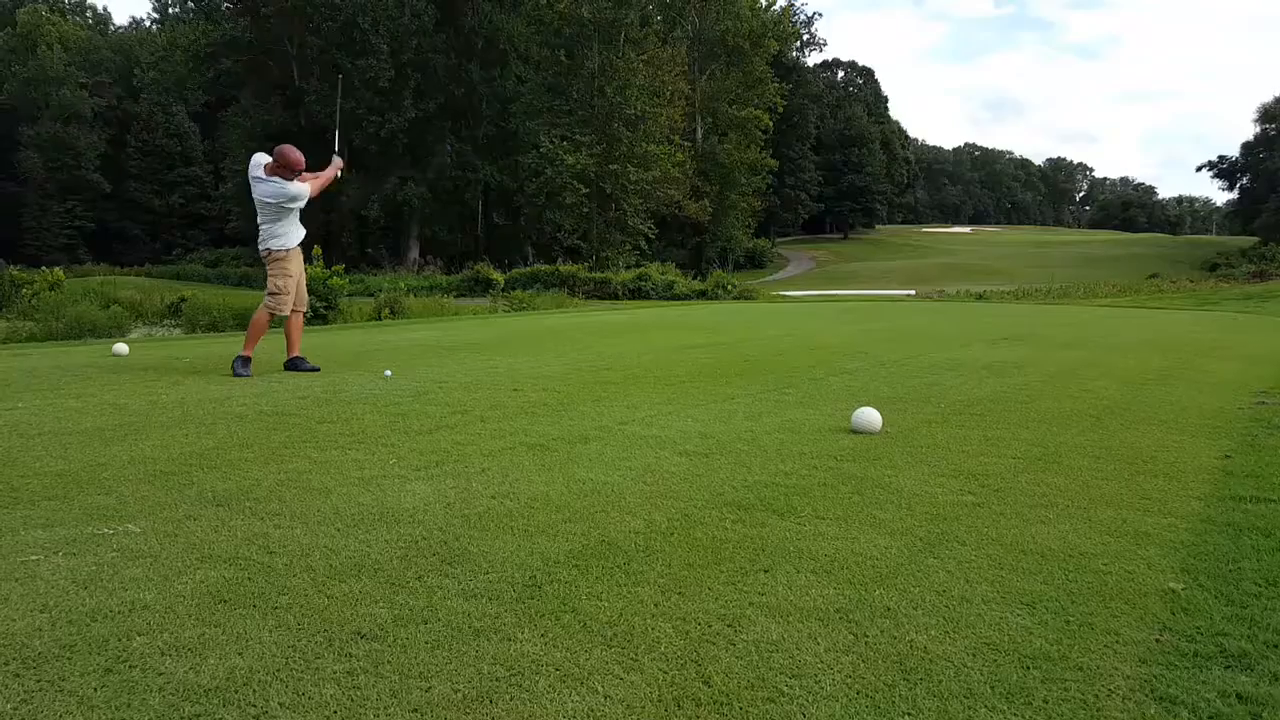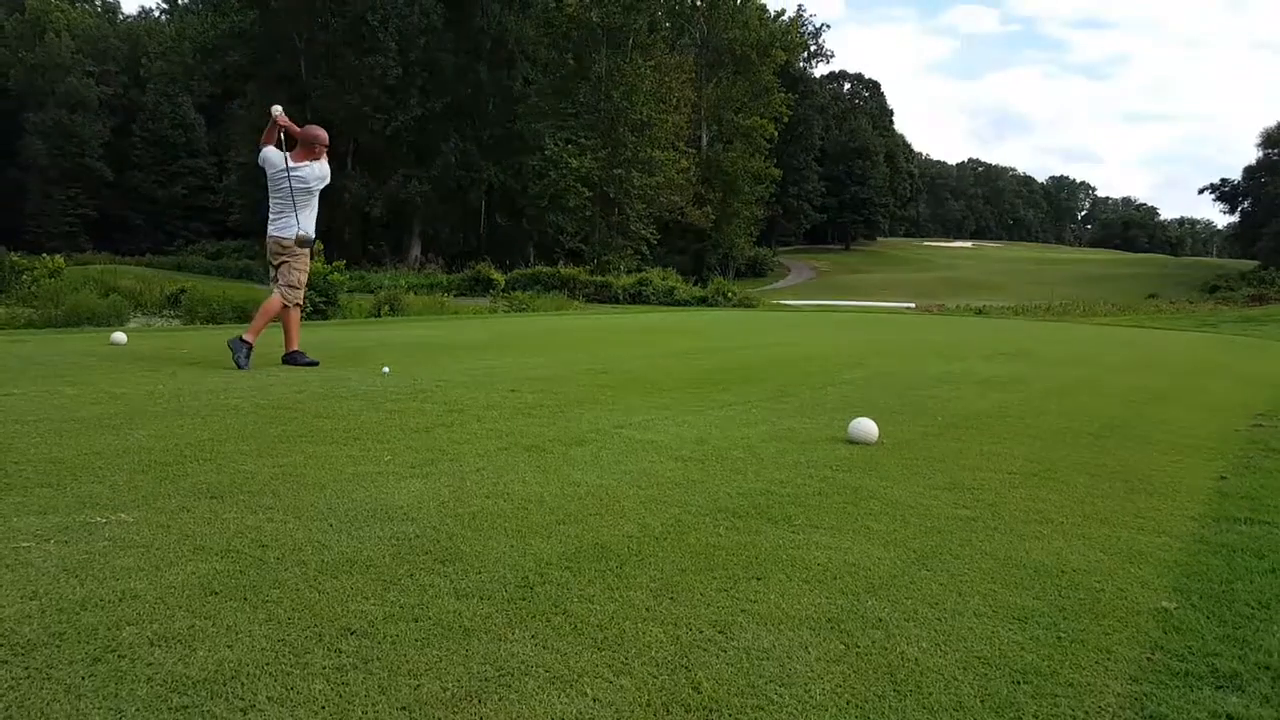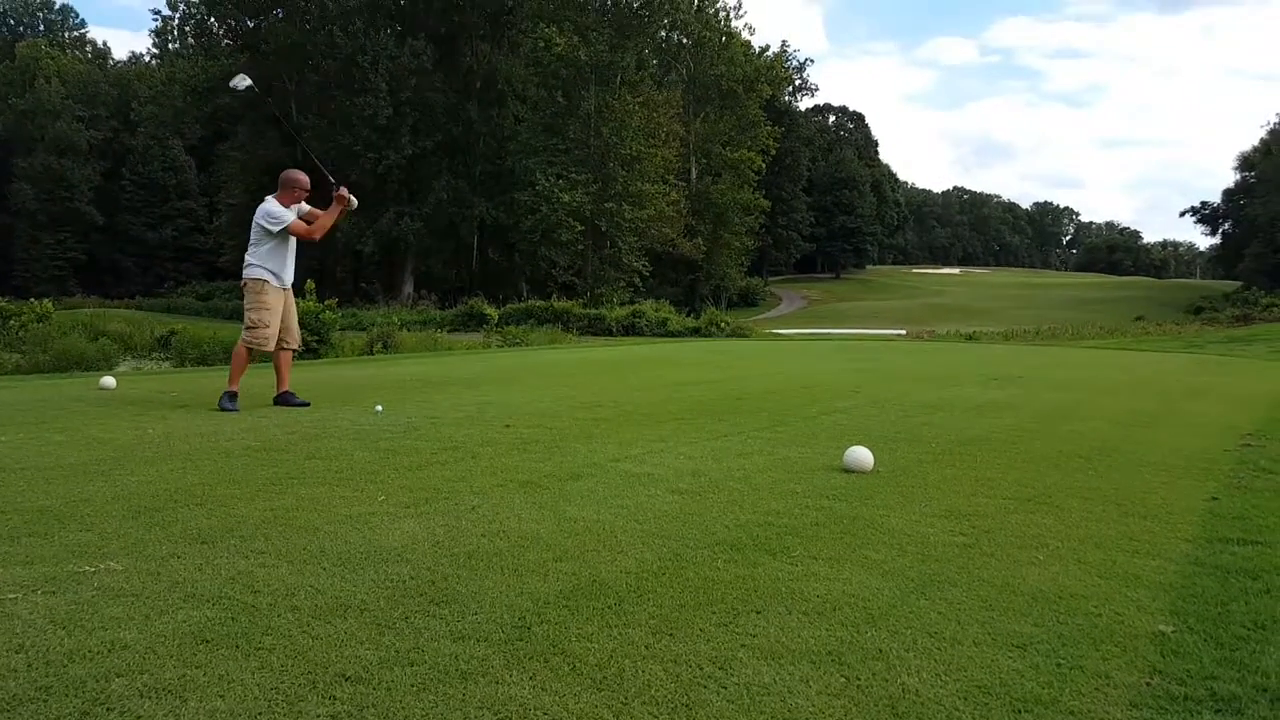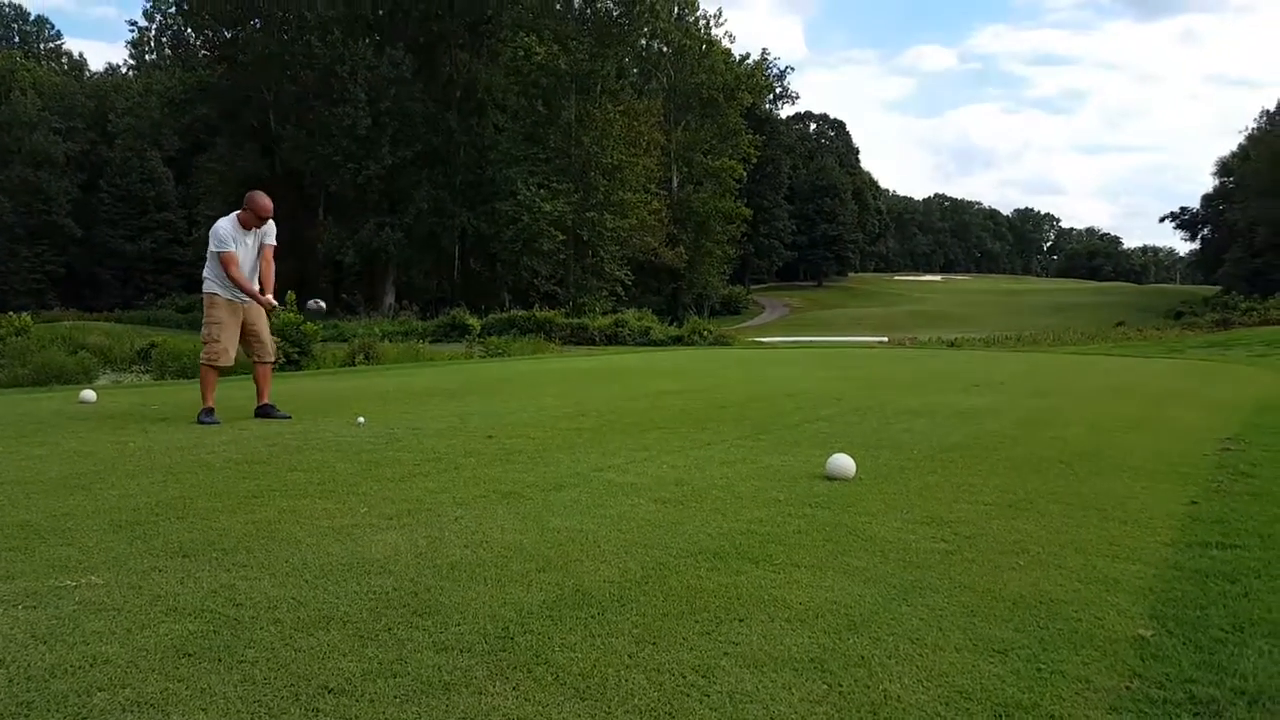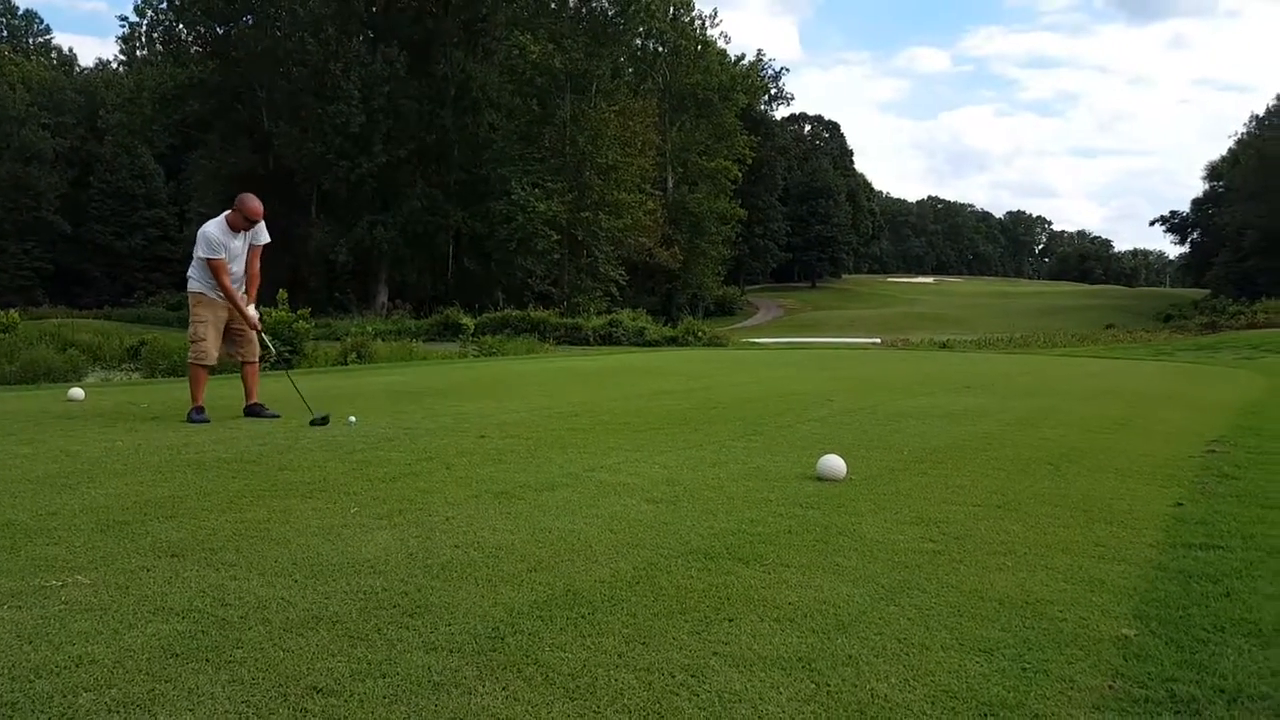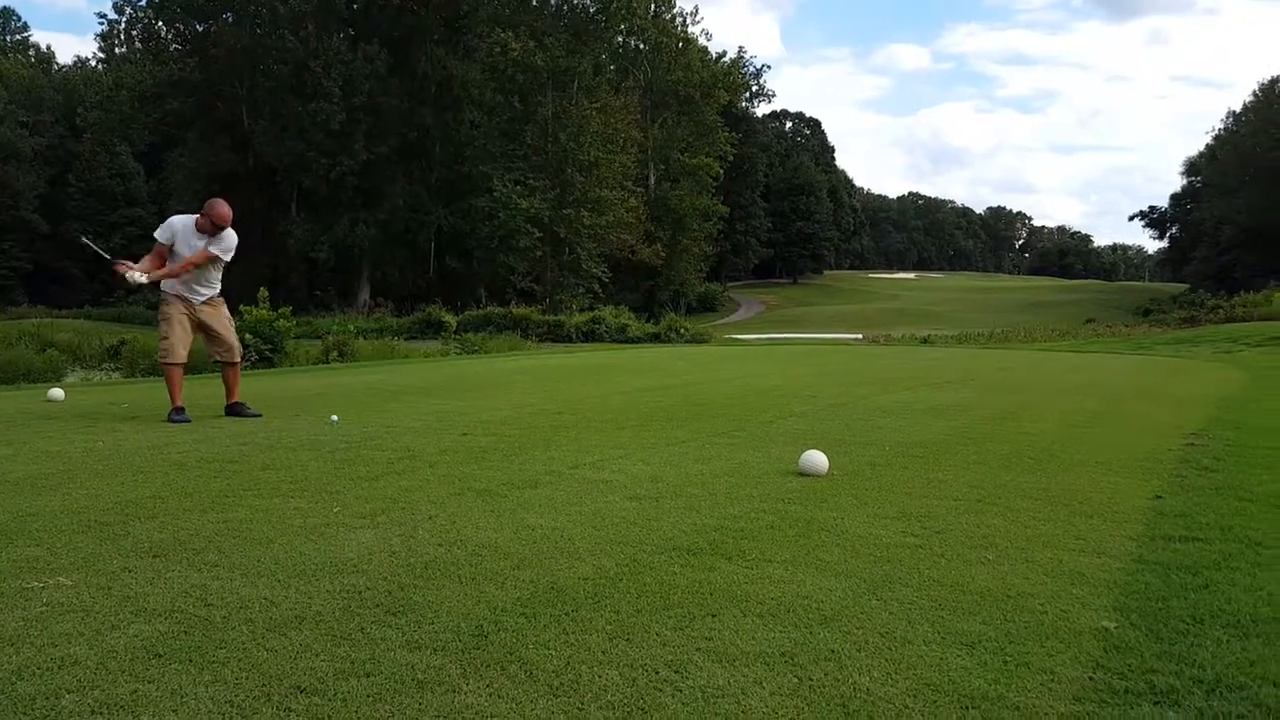
dt=0.5s
person 1, frame 1
left shoulder: (259, 160)
right shoulder: (285, 191)
left elbow: (302, 180)
right elbow: (314, 188)
left wrist: (319, 175)
right wrist: (334, 166)
left hip: (289, 247)
right hip: (281, 250)
left knee: (297, 304)
right knee: (275, 303)
left ankle: (293, 357)
right ankle: (244, 358)
person 1, frame 2
left shoulder: (273, 160)
right shoulder: (319, 172)
left elbow: (265, 145)
right elbow: (323, 154)
left wrist: (275, 123)
right wrist: (289, 126)
left hip: (276, 237)
right hip: (296, 242)
left knee: (293, 296)
right knee: (285, 294)
left ankle: (292, 351)
right ankle: (245, 340)
person 1, frame 3
left shoulder: (290, 204)
right shoulder: (272, 210)
left elbow: (320, 217)
right elbow: (312, 234)
left wrist: (339, 204)
right wrist: (337, 205)
left hip: (282, 282)
right hip: (261, 280)
left knee: (288, 338)
right knee: (255, 336)
left ankle: (283, 392)
right ankle: (230, 392)
person 1, frame 4
left shoulder: (267, 226)
right shoulder: (222, 229)
left elbow: (267, 261)
right elbow: (232, 272)
left wrist: (268, 295)
right wrist: (258, 298)
left hip: (251, 296)
right hip: (221, 295)
left knee: (264, 349)
right knee: (216, 352)
left ankle: (263, 404)
right ankle: (207, 408)
person 1, frame 5
left shoulder: (257, 226)
right shoulder: (210, 233)
left elbow: (253, 265)
right elbow: (222, 279)
left wrist: (251, 304)
right wrist: (245, 314)
left hip: (237, 294)
right hip: (206, 294)
left knee: (250, 348)
right knee: (203, 351)
left ankle: (252, 404)
right ankle: (197, 407)
person 1, frame 6
left shoulder: (229, 239)
right shoulder: (175, 224)
left elbow: (190, 264)
right elbow: (156, 256)
left wrist: (150, 277)
right wrist: (137, 269)
left hip: (210, 300)
right hip: (175, 297)
left knee: (231, 347)
right knee: (173, 351)
left ankle: (233, 403)
right ankle: (178, 407)
